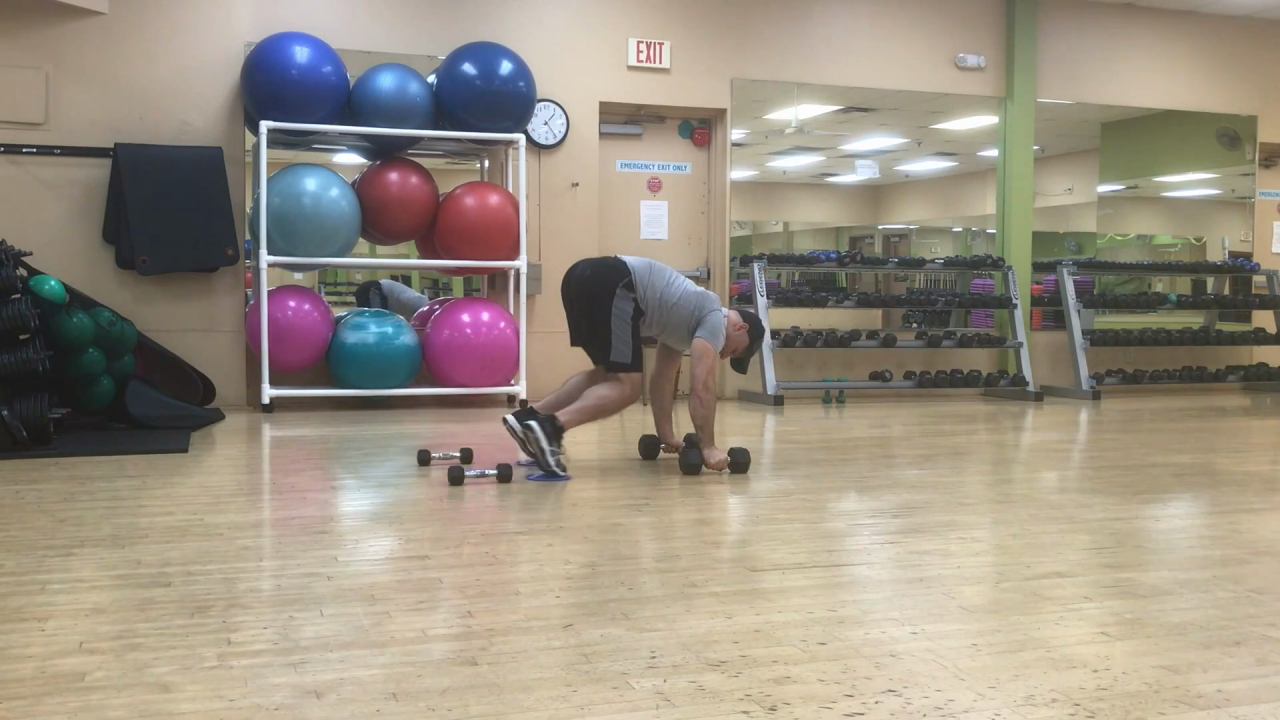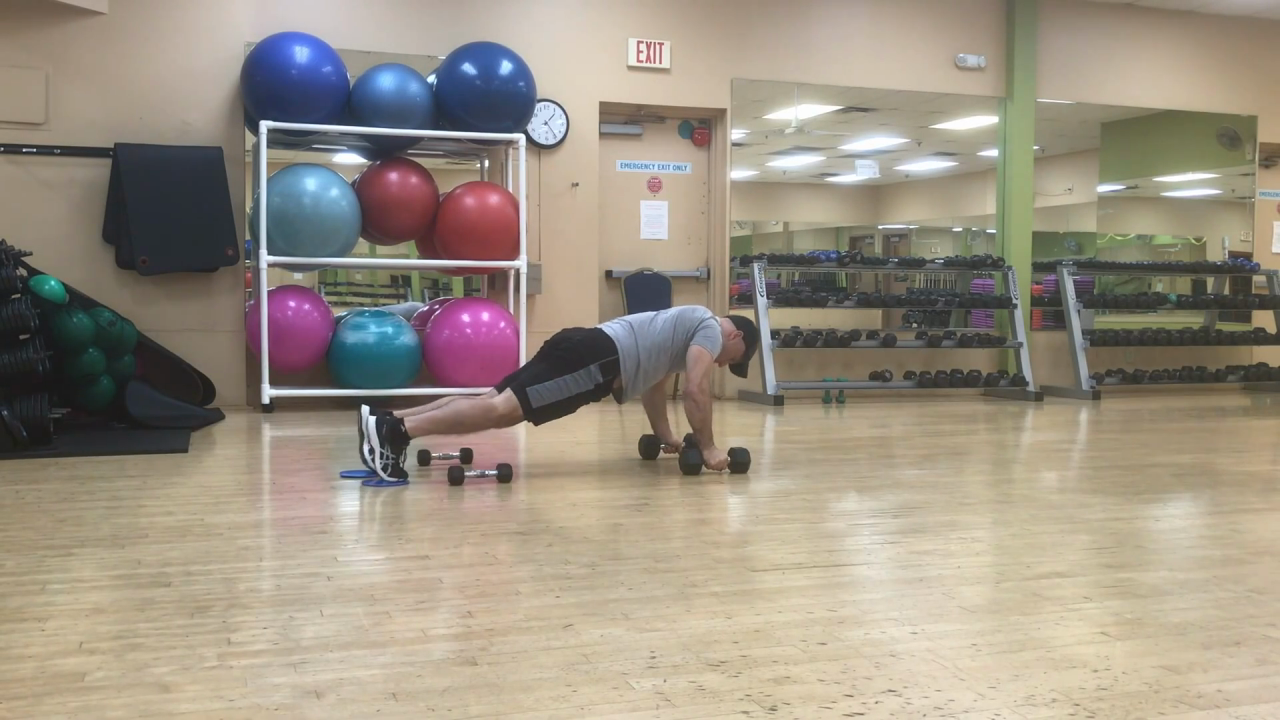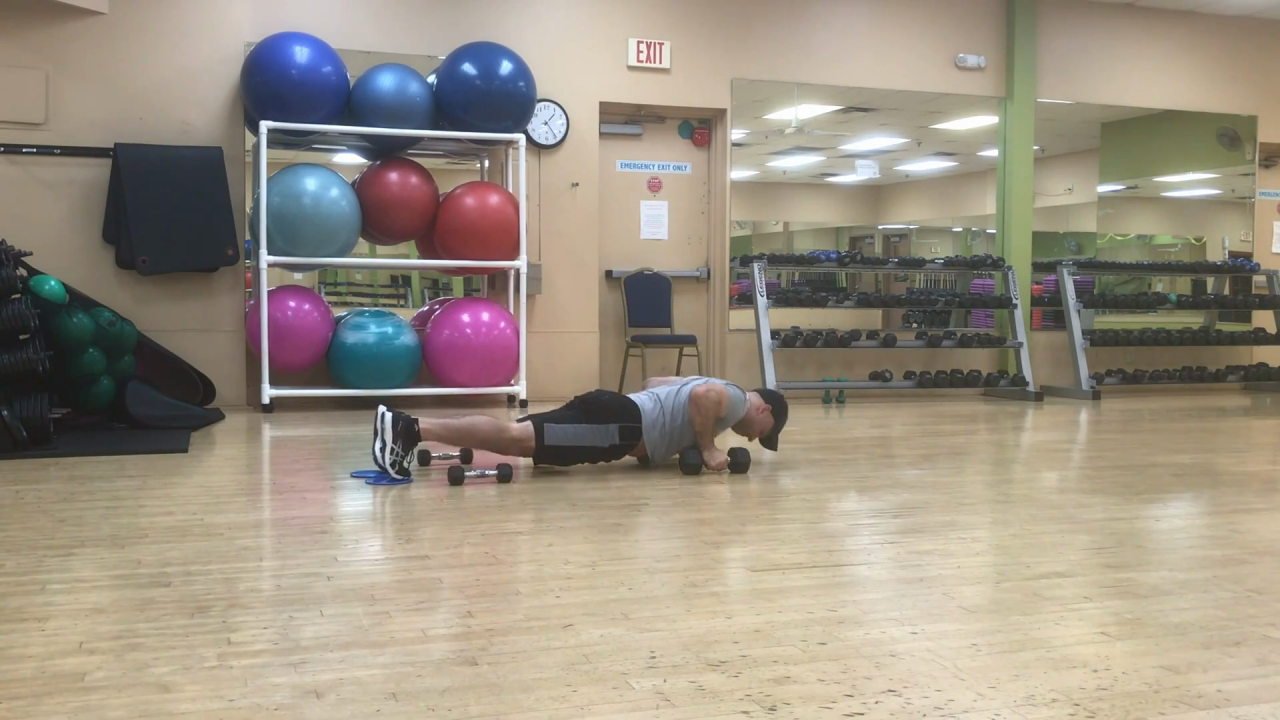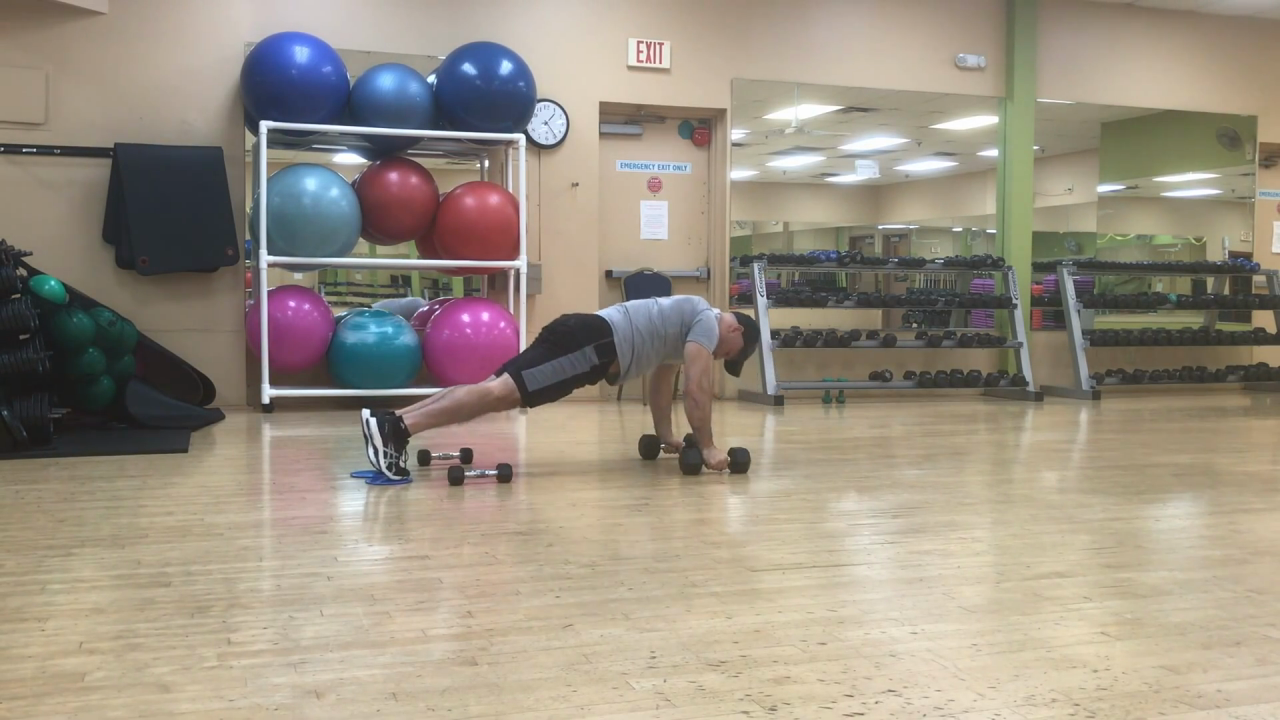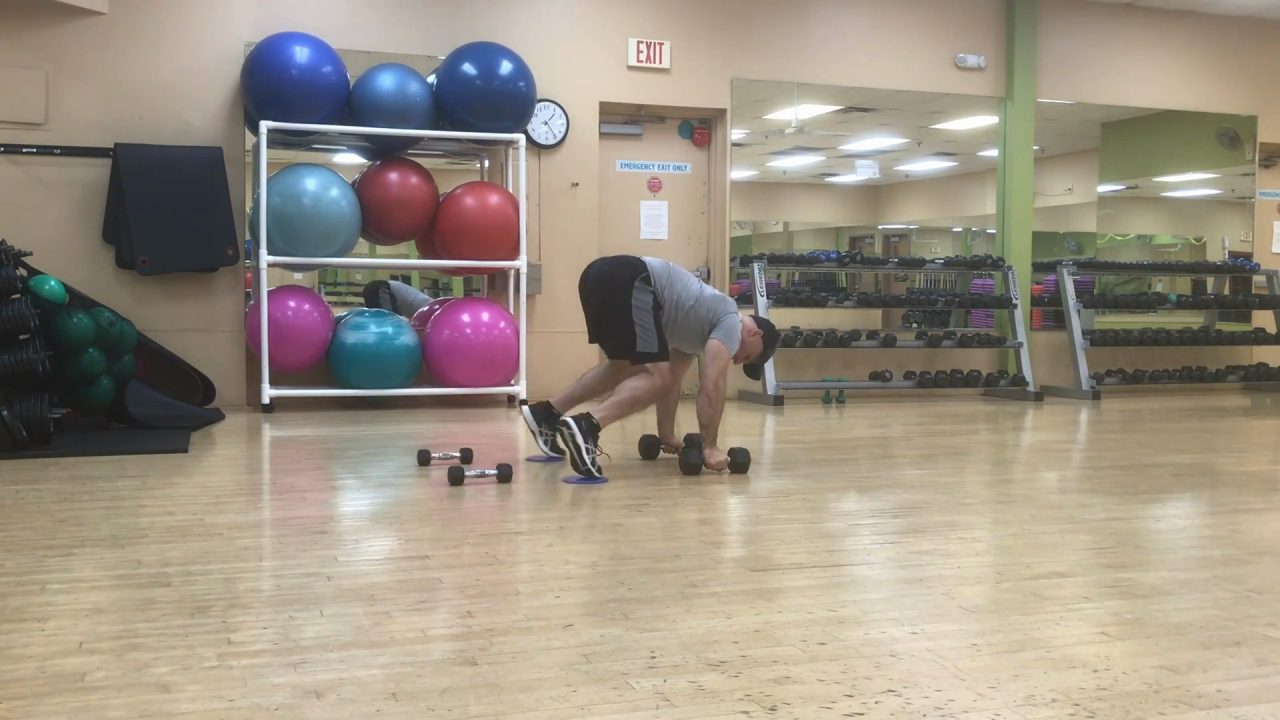
dt=1s
person 1, frame 1
left shoulder: (691, 320)
right shoulder: (713, 321)
left elbow: (662, 377)
right elbow: (701, 386)
left wrist: (666, 437)
right wrist: (708, 448)
left hip: (587, 278)
right hip: (611, 284)
left knee: (609, 375)
right knee: (627, 386)
left ankle: (530, 417)
right ankle: (551, 425)
person 1, frame 2
left shoulder: (689, 325)
right shoulder: (710, 330)
left elbow: (653, 382)
right elbow: (696, 391)
left wrist: (666, 437)
right wrist: (708, 448)
left hip: (587, 347)
right hip: (599, 360)
left knee: (492, 400)
right knee: (504, 409)
left ankle: (388, 420)
right ankle: (397, 430)
person 1, frame 3
left shoulder: (719, 392)
right shoulder: (737, 399)
left elbow: (654, 381)
right elbow: (702, 397)
left wrist: (670, 437)
right wrist: (707, 449)
left hip: (619, 413)
right hip: (622, 426)
left knee: (516, 433)
right knee: (518, 437)
left ankle: (406, 425)
right ankle: (412, 429)
person 1, frame 4
left shoulder: (689, 323)
right shoulder: (708, 323)
left elbow: (661, 377)
right elbow: (696, 388)
left wrist: (666, 436)
right wrist: (707, 446)
left hip: (592, 340)
right hip: (596, 344)
left knee: (496, 390)
right knee: (500, 393)
left ankle: (392, 421)
right ankle: (398, 428)
person 1, frame 5
left shoulder: (703, 326)
right shoulder: (730, 324)
left elbow: (673, 376)
right elbow: (711, 386)
left wrist: (666, 436)
right wrist: (709, 447)
left hip: (604, 275)
right hip: (628, 280)
left knee: (624, 368)
right knee: (655, 377)
left ankle: (547, 412)
right ankle: (586, 426)
